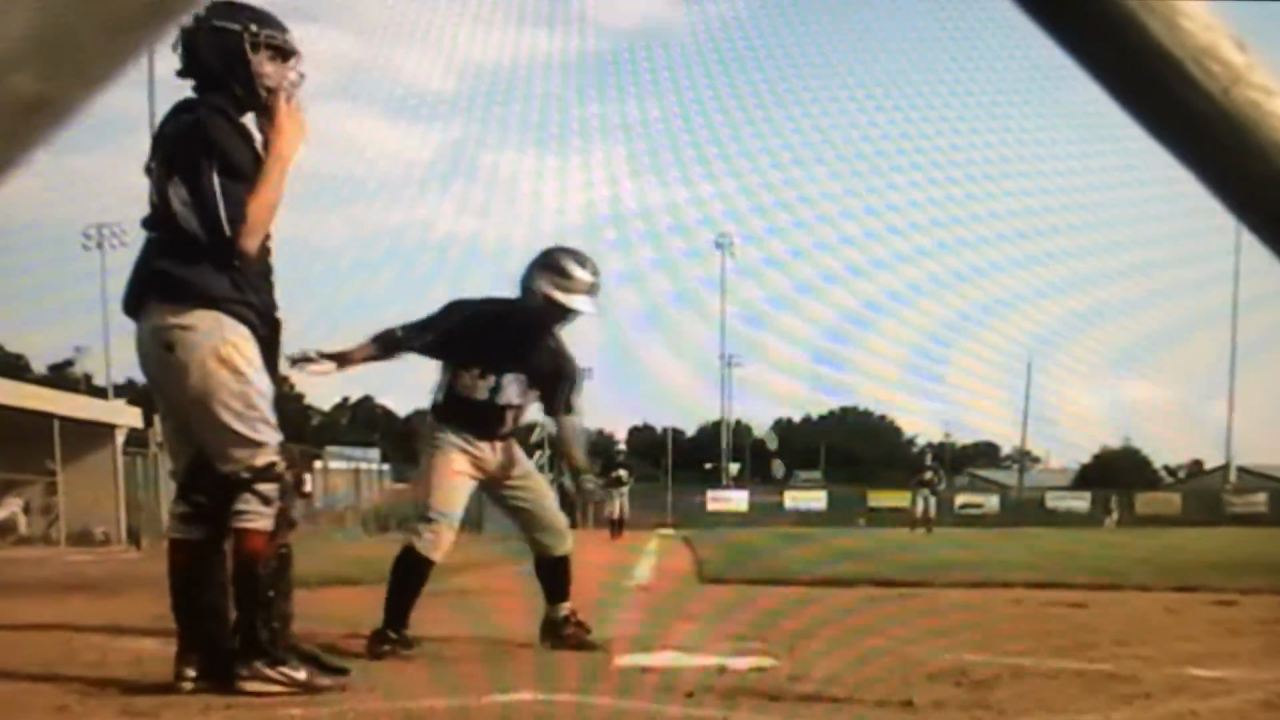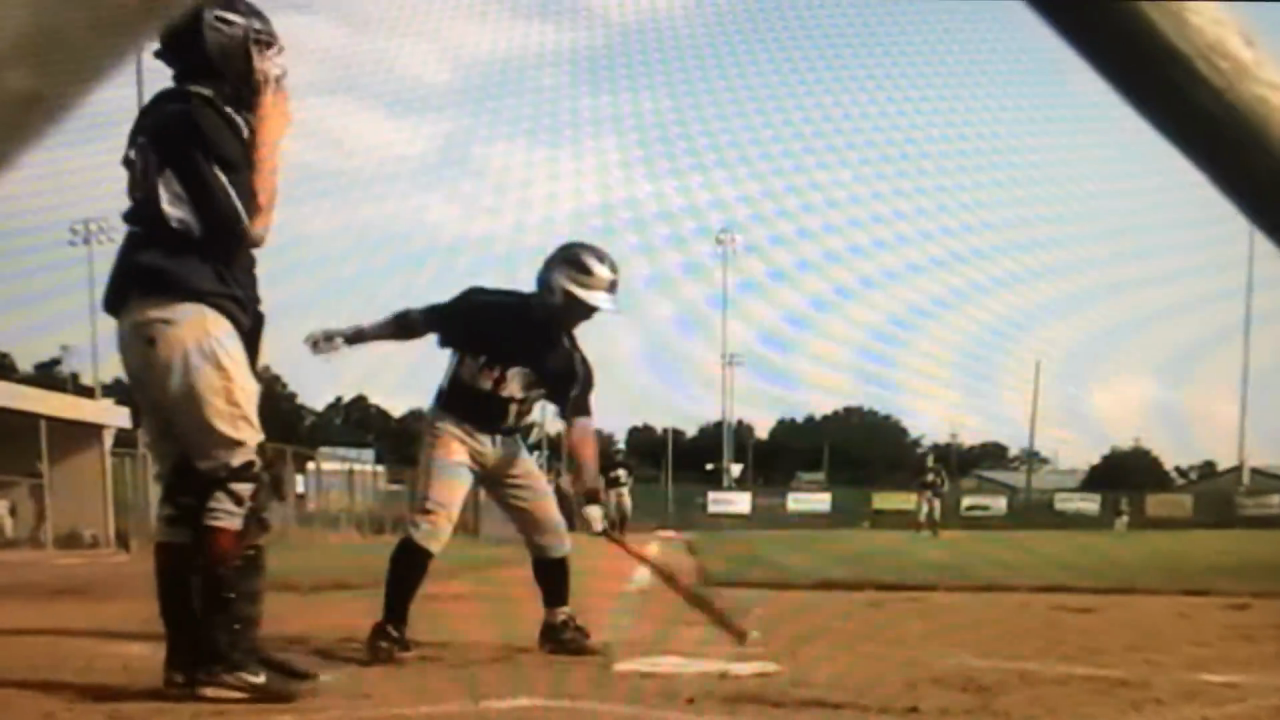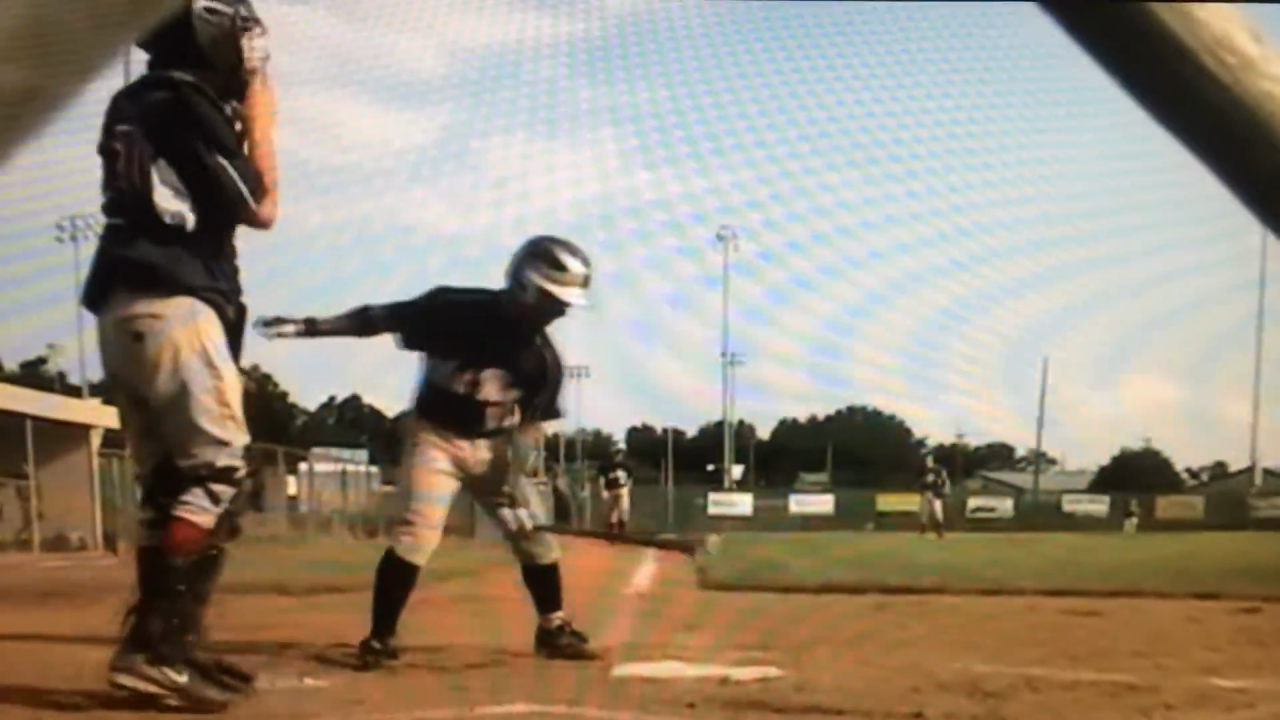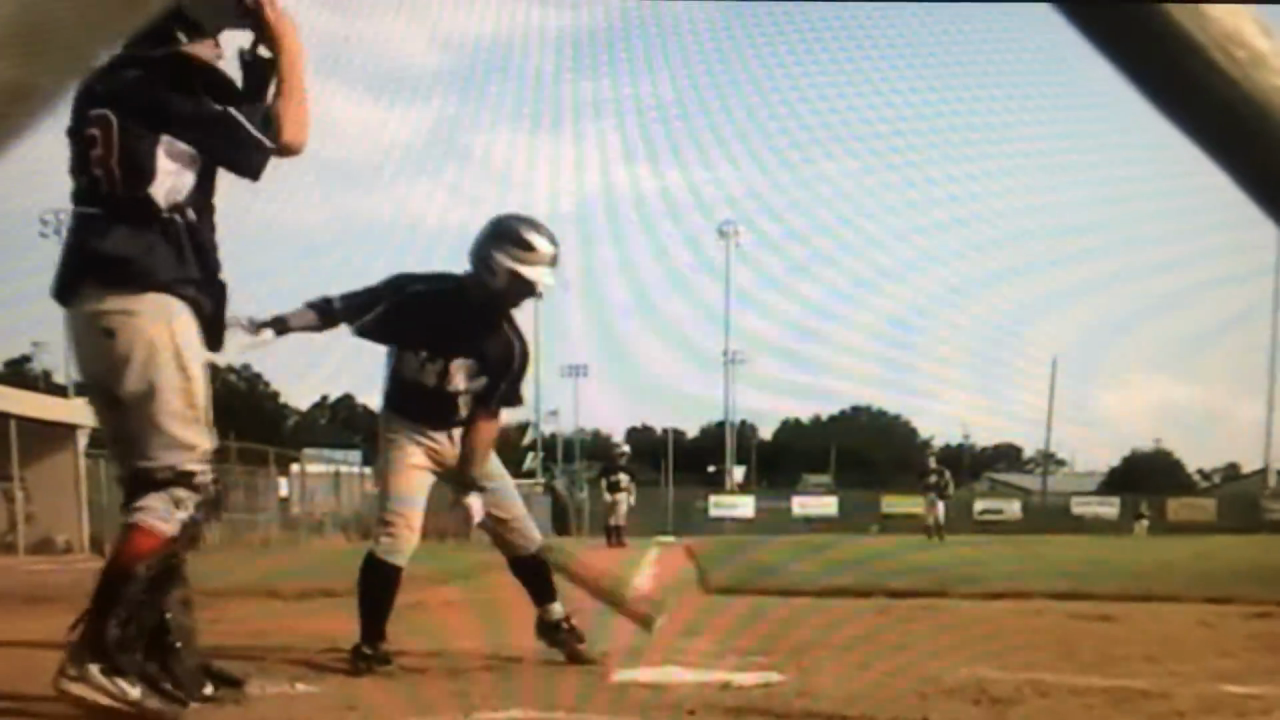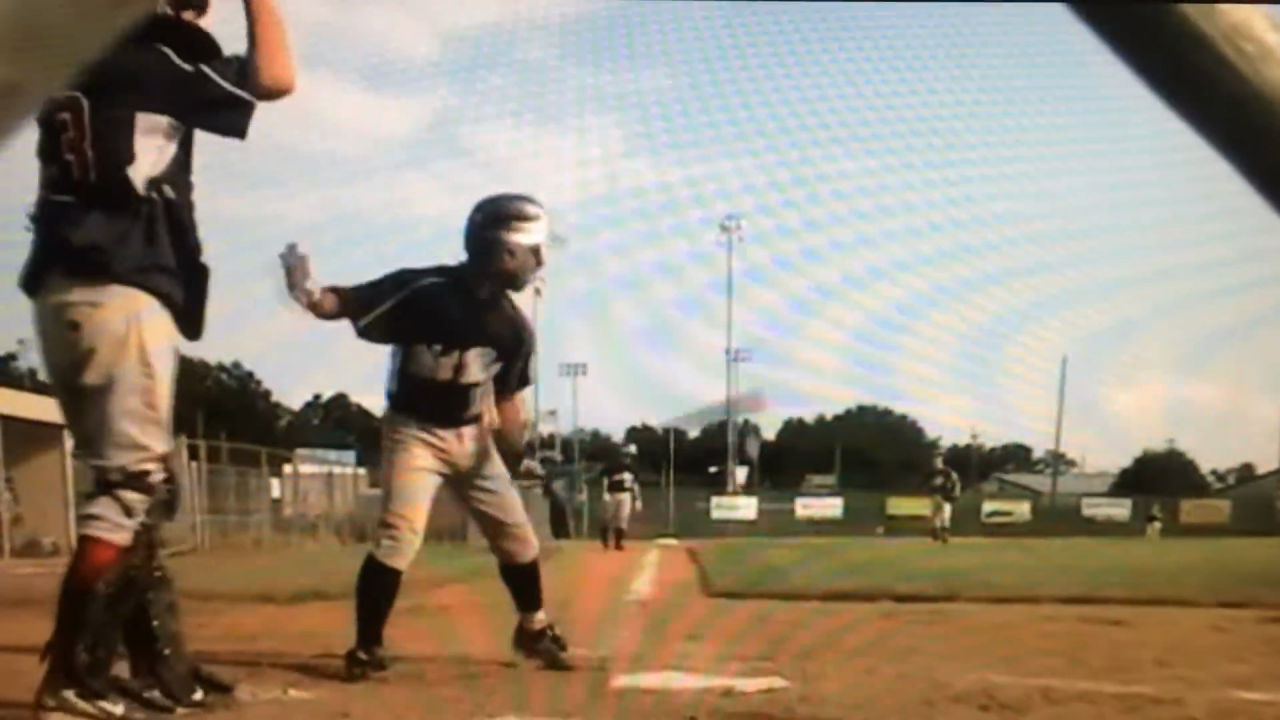
dt=0.2s
person 1, frame 1
left shoulder: (194, 127)
right shoulder: (209, 126)
left elbow: (230, 228)
right elbow: (243, 237)
left wrist: (271, 148)
right wrist: (281, 150)
left hip: (172, 322)
right hip: (206, 319)
left knee: (202, 488)
right knee: (261, 478)
left ankle: (203, 651)
right ankle: (259, 653)
person 1, frame 2
left shoulder: (167, 117)
right shoulder: (198, 118)
right elbow: (251, 227)
left wrist: (256, 135)
right wrist: (269, 137)
left hip: (152, 316)
right hip: (189, 313)
left knee: (186, 487)
right knee: (238, 477)
left ankle: (191, 654)
right ankle: (227, 655)
person 1, frame 3
left shoulder: (133, 105)
right shoulder: (189, 107)
right elbow: (260, 209)
left wrist: (237, 120)
right wrist: (258, 122)
left hip: (125, 311)
right hip: (173, 307)
left knee: (167, 485)
right knee: (219, 474)
left ankle: (163, 649)
right ankle: (155, 645)
person 1, frame 4
left shoulder: (103, 86)
right shoulder: (176, 84)
right elbow: (289, 138)
left wrist: (247, 75)
left hip: (94, 302)
right hip: (149, 302)
left knee: (151, 481)
right knee: (181, 478)
left ankle: (170, 662)
right ankle: (100, 653)
person 1, frame 5
left shoulder: (81, 67)
right shoulder: (152, 60)
right elbow: (274, 79)
left hip: (64, 291)
right hip: (121, 293)
left knee: (130, 481)
right knee: (135, 481)
person 2, frame 1
left shoulder: (555, 356)
right shoulder: (471, 318)
left elbow: (564, 418)
right elbow: (399, 339)
left wrist: (580, 469)
right wrist: (339, 359)
left hip: (503, 448)
right hip: (452, 438)
left knee: (552, 528)
right knee: (434, 530)
left ankle: (559, 619)
right ankle: (392, 629)
person 2, frame 2
left shoulder: (569, 359)
right shoulder: (485, 308)
left elbow: (579, 425)
right elbow: (416, 321)
left wrist: (590, 492)
right wrist: (350, 336)
left hip: (505, 442)
right hip: (453, 430)
left knee: (551, 529)
right knee: (432, 523)
left ankle: (558, 623)
right ankle: (391, 628)
person 2, frame 3
left shoulder: (542, 358)
right shoulder: (453, 308)
left elbow: (528, 429)
right elbow: (379, 319)
left wrist: (518, 494)
right wrist: (308, 326)
left hip: (490, 446)
right hip: (434, 436)
left knee: (535, 532)
right knee: (416, 533)
left ankle: (553, 628)
right ankle: (379, 638)
person 2, frame 4
left shoulder: (508, 342)
right shoulder: (415, 296)
left elbow: (486, 417)
right elbow: (337, 309)
left wrist: (473, 483)
right wrist: (279, 325)
left hip: (465, 437)
right hip: (408, 431)
left knee: (518, 527)
right knee: (397, 534)
left ankle: (553, 619)
right ankle: (371, 643)
person 2, frame 5
left shoulder: (512, 325)
right shoulder: (420, 291)
left elbow: (507, 399)
right elbow: (344, 303)
left wrist: (516, 457)
right wrist: (306, 292)
left hip: (472, 435)
right hip: (414, 432)
left knee: (516, 533)
right knee: (399, 537)
left ankle: (534, 629)
right ankle: (367, 649)
